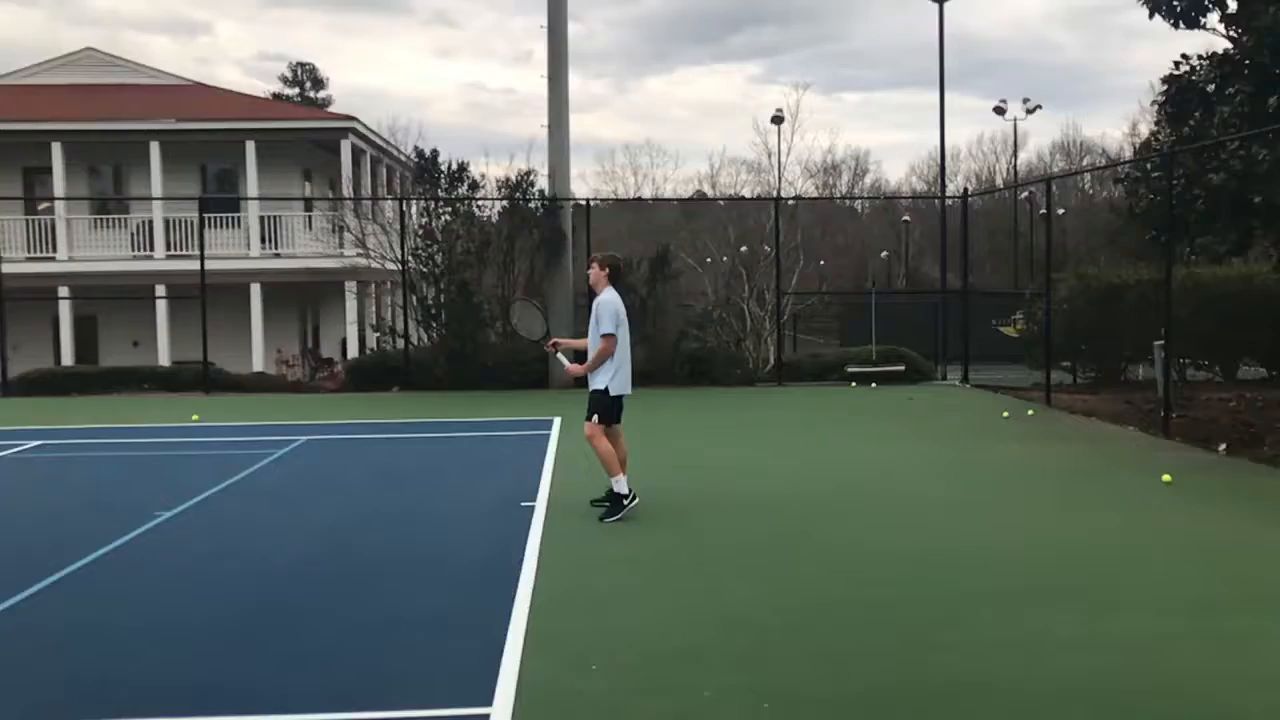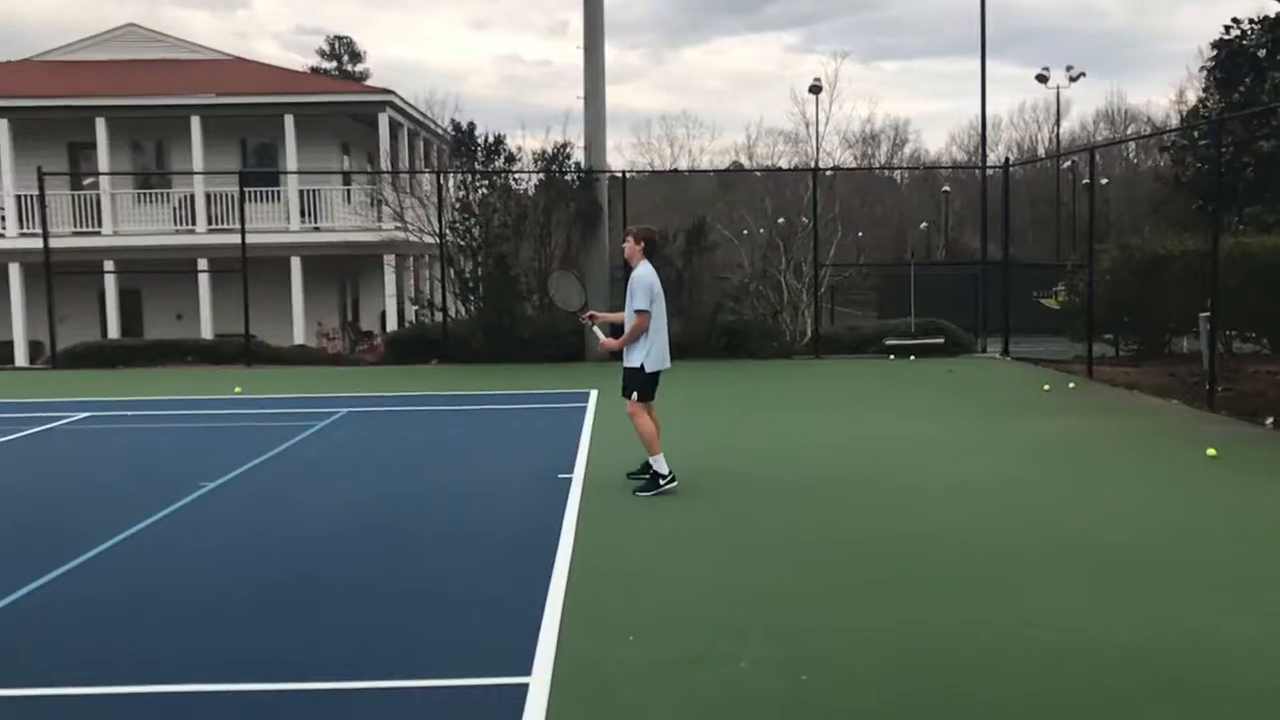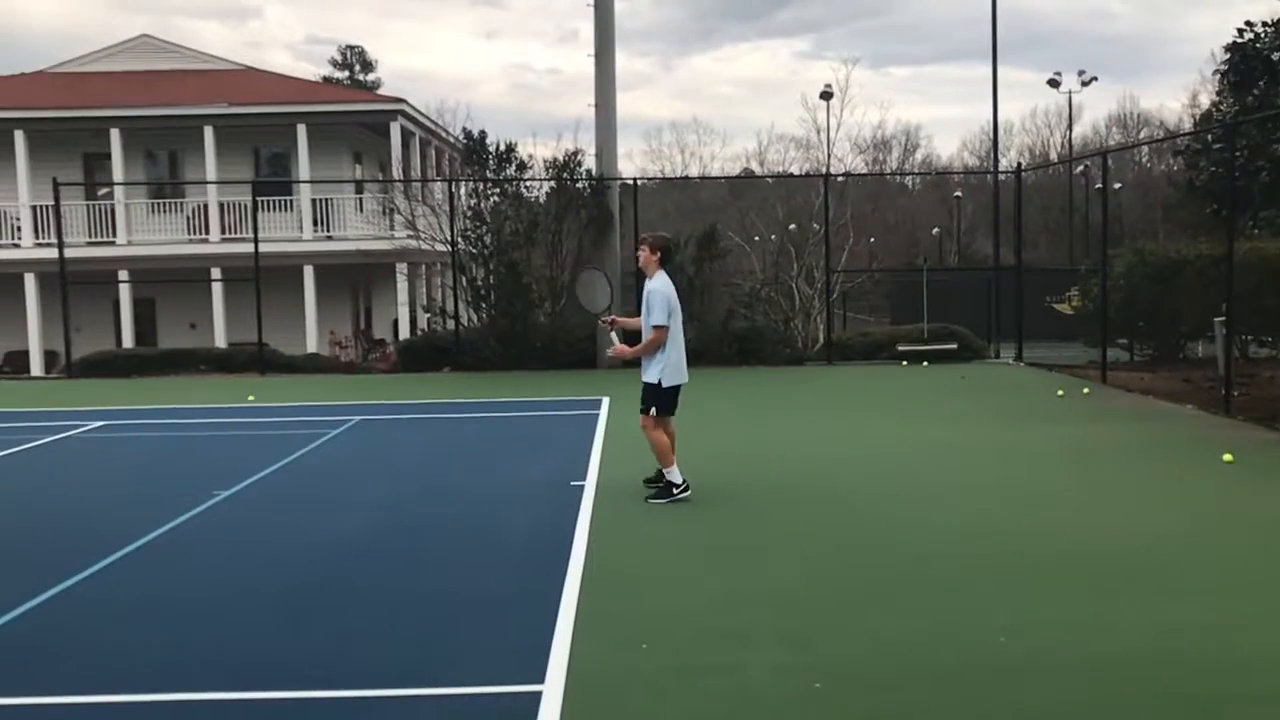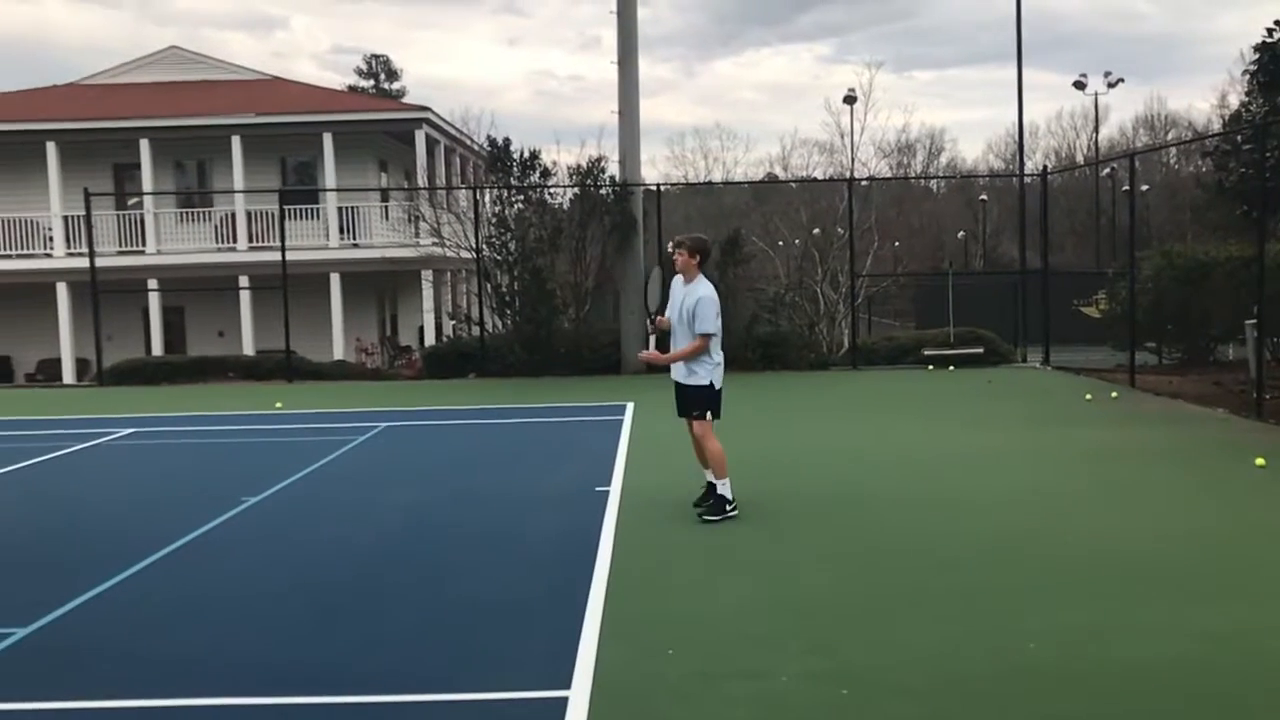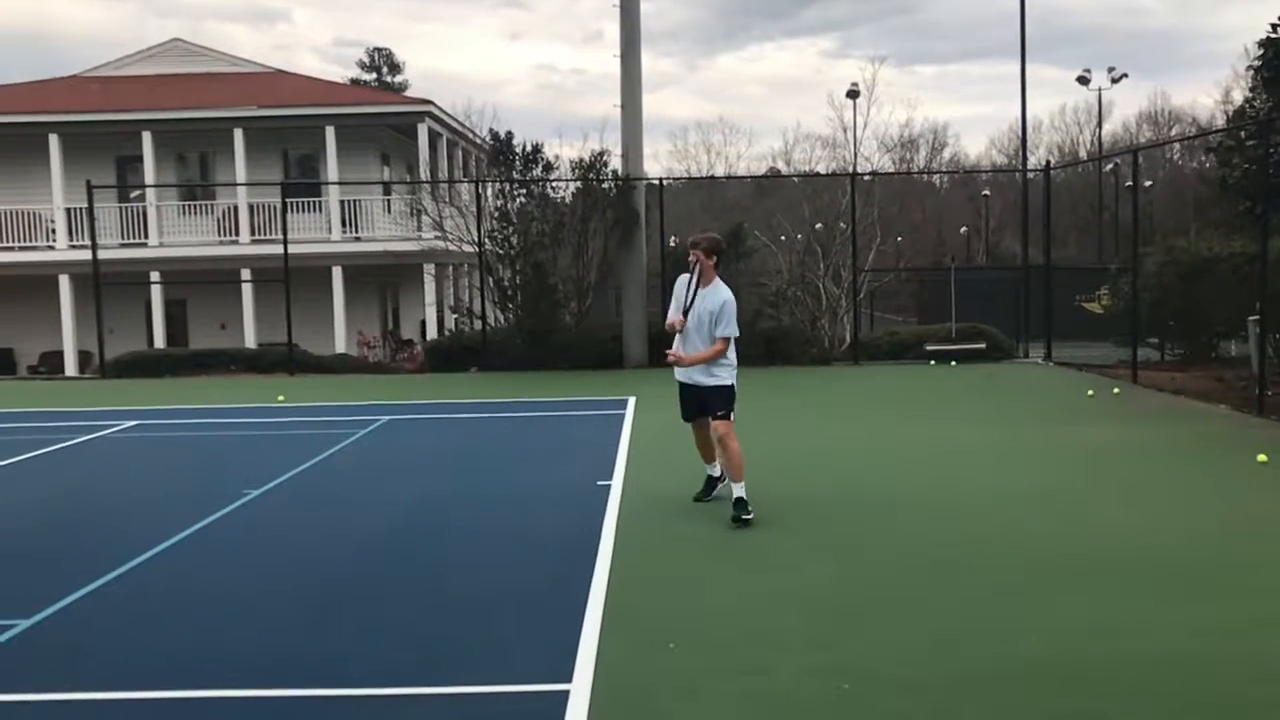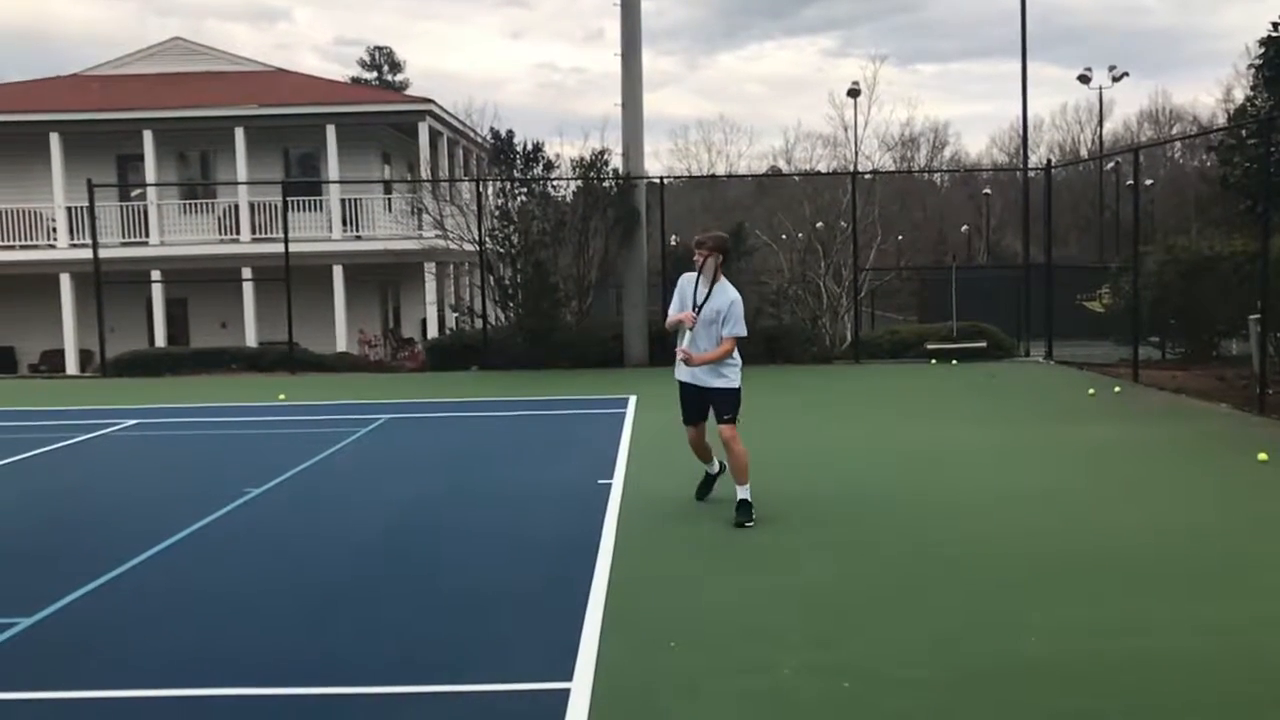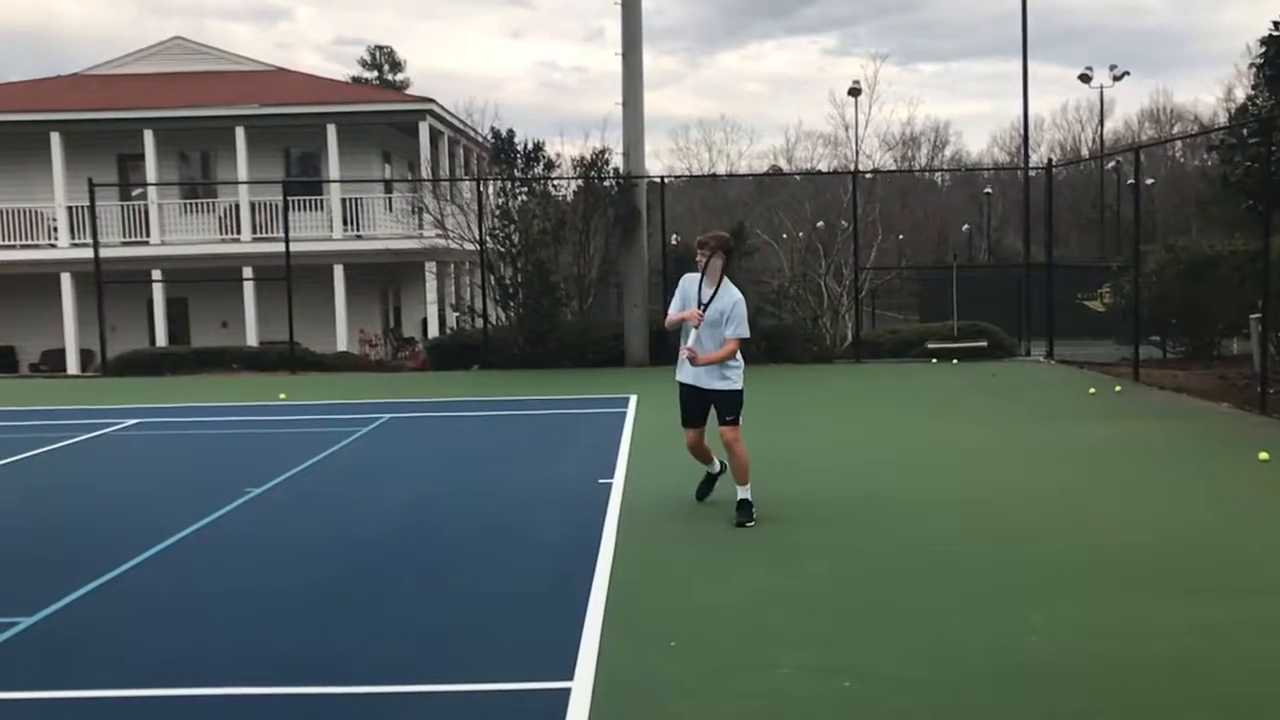
dt=0.3s
person 1, frame 1
left shoulder: (606, 301)
right shoulder: (605, 300)
left elbow: (608, 346)
left wrist: (583, 369)
right wrist: (565, 343)
left hip: (607, 382)
right hip: (610, 381)
left knee: (593, 433)
right knee: (612, 433)
left ankle: (624, 493)
right ankle: (619, 490)
person 1, frame 2
left shoulder: (641, 276)
right shoulder: (643, 274)
left elbow: (642, 322)
left wrist: (618, 343)
right wrist: (601, 316)
left hip: (642, 357)
right hip: (648, 356)
left knee: (635, 411)
right knee: (645, 408)
left ankle: (663, 474)
right ankle: (654, 463)
person 1, frame 3
left shoulder: (657, 290)
right shoulder: (653, 284)
left elbow: (659, 336)
left wrist: (631, 353)
right wrist: (622, 322)
left hip: (662, 371)
right hip: (658, 369)
left knee: (649, 424)
right knee: (661, 423)
left ankle: (677, 483)
right ankle: (668, 471)
person 1, frame 4
left shoulder: (704, 295)
right shoulder: (676, 282)
left elbow: (702, 343)
left wrist: (664, 359)
right wrist: (661, 322)
left hip: (703, 375)
right hip: (684, 373)
left knee: (704, 432)
right knee: (694, 430)
left ankle: (726, 499)
right ankle: (712, 485)
person 1, frame 5
left shoulder: (724, 298)
right shoulder: (683, 282)
left elbow: (722, 346)
right elbow: (668, 325)
left wrist: (688, 360)
right wrist: (675, 321)
left hip: (718, 376)
right hip: (688, 376)
left knee: (723, 432)
right knee: (699, 430)
left ankle: (740, 498)
right ankle: (715, 475)
person 1, frame 6
left shoulder: (731, 298)
right shoulder: (686, 281)
left elbow: (729, 346)
right elbow: (669, 324)
left wrist: (697, 359)
right wrist: (681, 317)
left hip: (723, 379)
right hip: (689, 377)
left knee: (729, 435)
right knee: (694, 437)
left ankle: (744, 500)
right ankle: (713, 469)
person 1, frame 7
left shoulder: (734, 298)
right shoulder: (687, 282)
left elbow: (732, 346)
right elbow: (668, 323)
left wrist: (702, 359)
right wrist: (685, 315)
left hip: (725, 380)
right hip: (690, 378)
left knee: (731, 437)
right knee: (693, 441)
left ankle: (745, 500)
right ankle: (715, 469)
